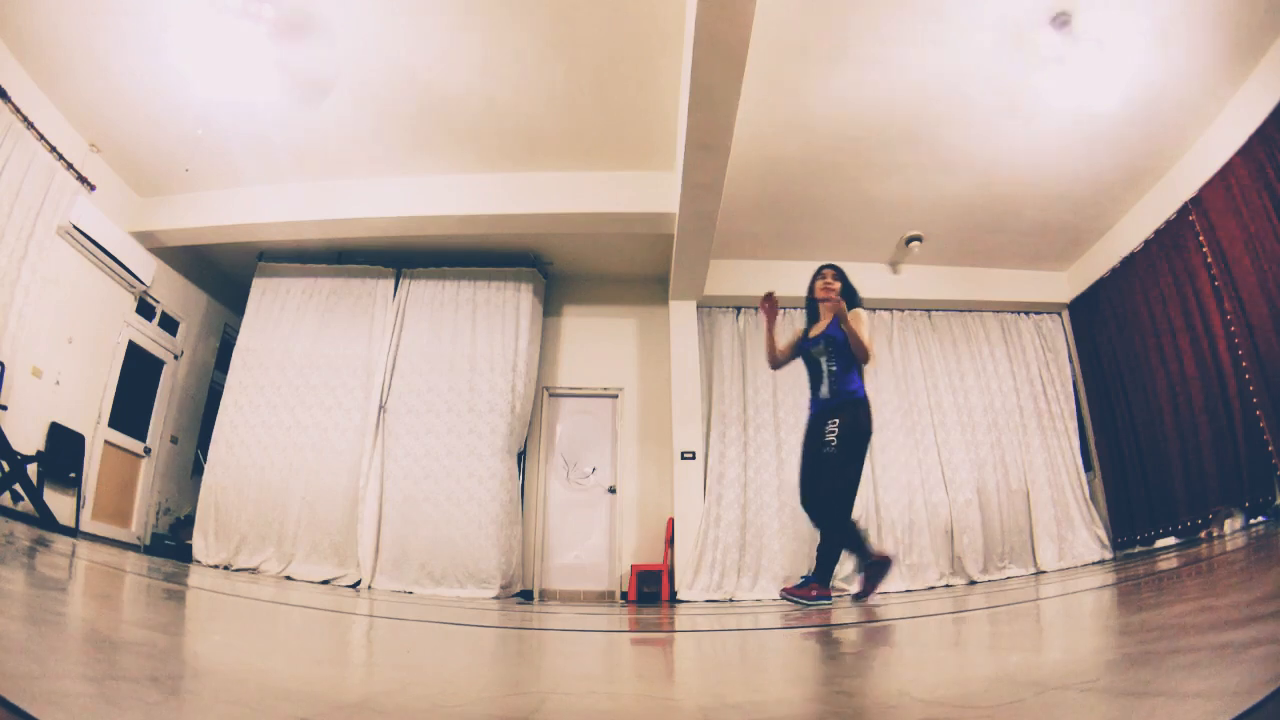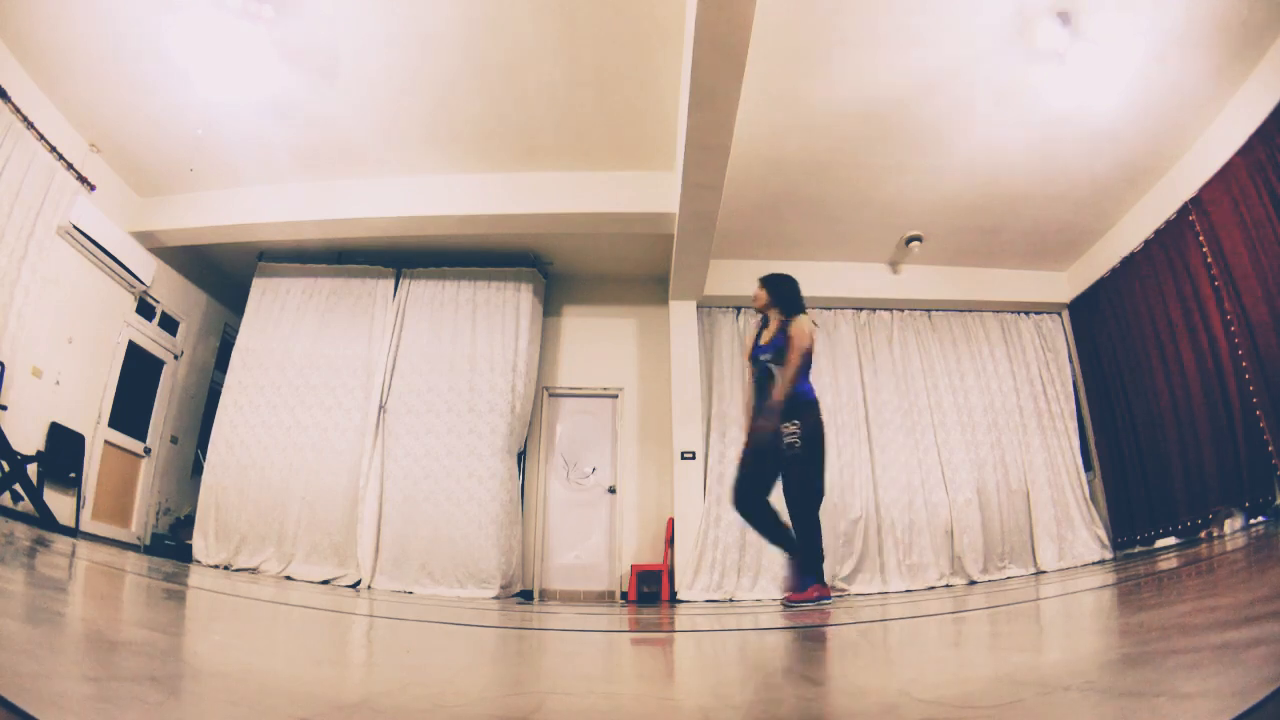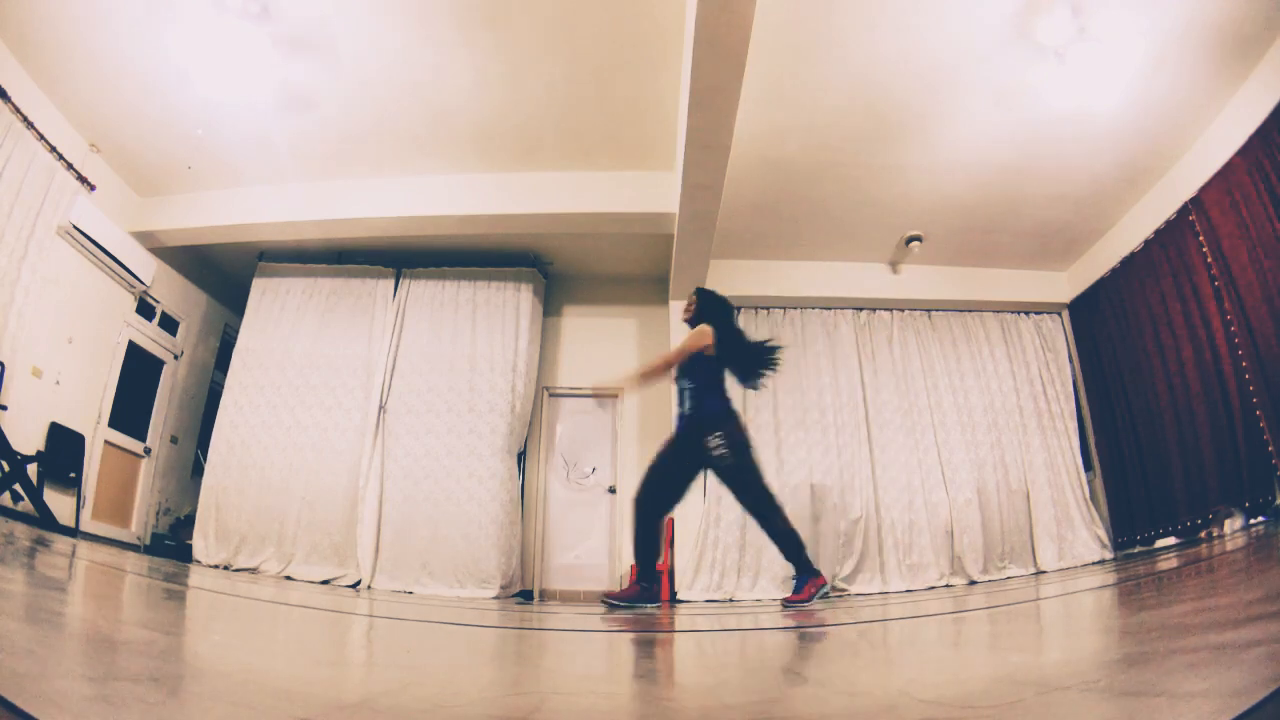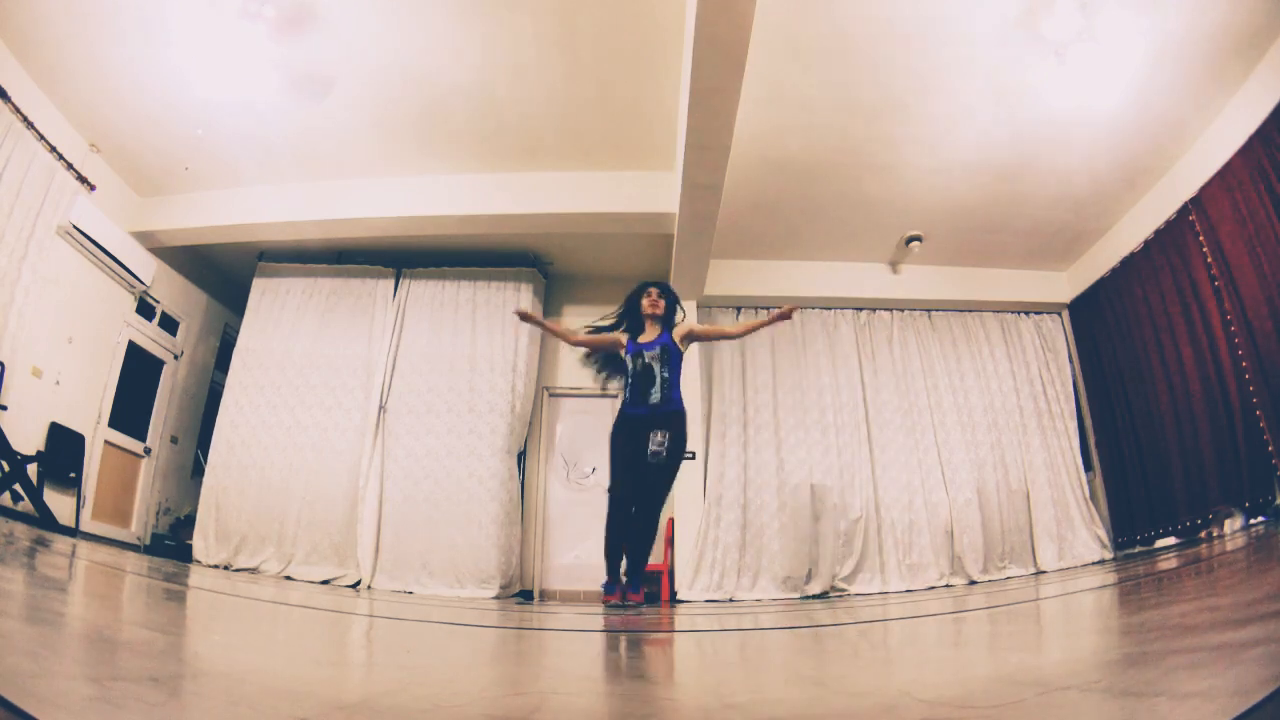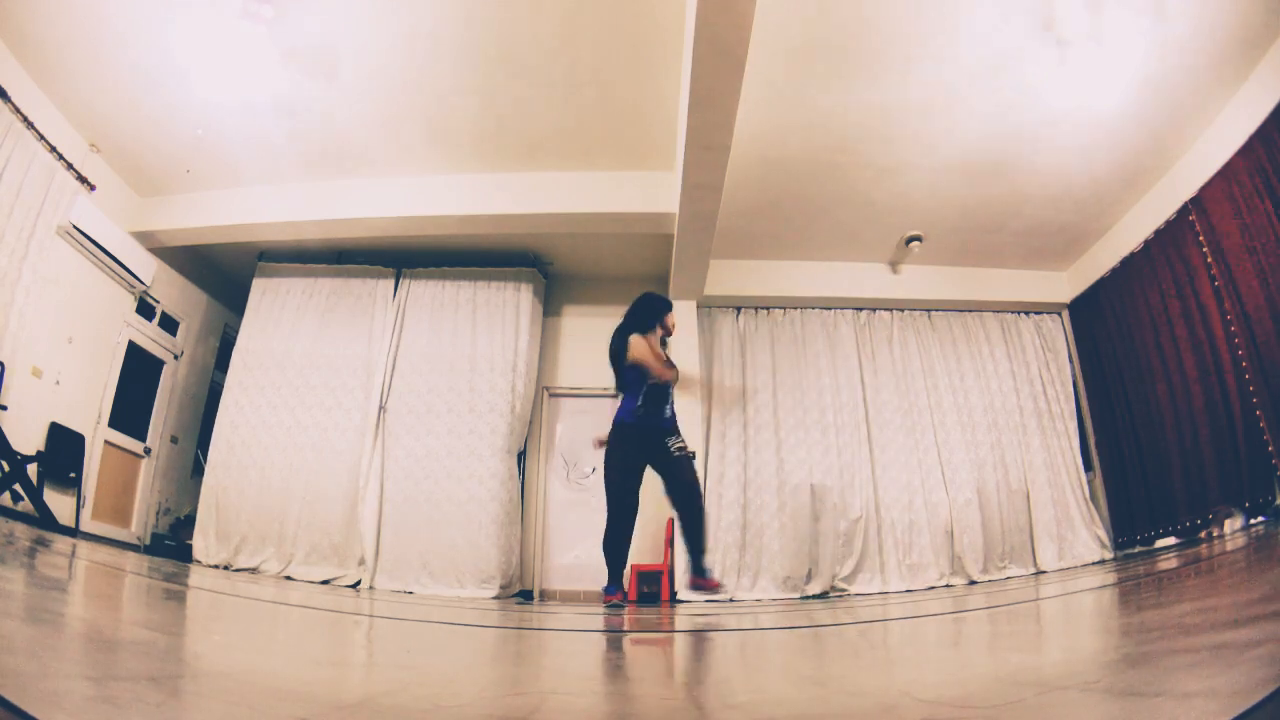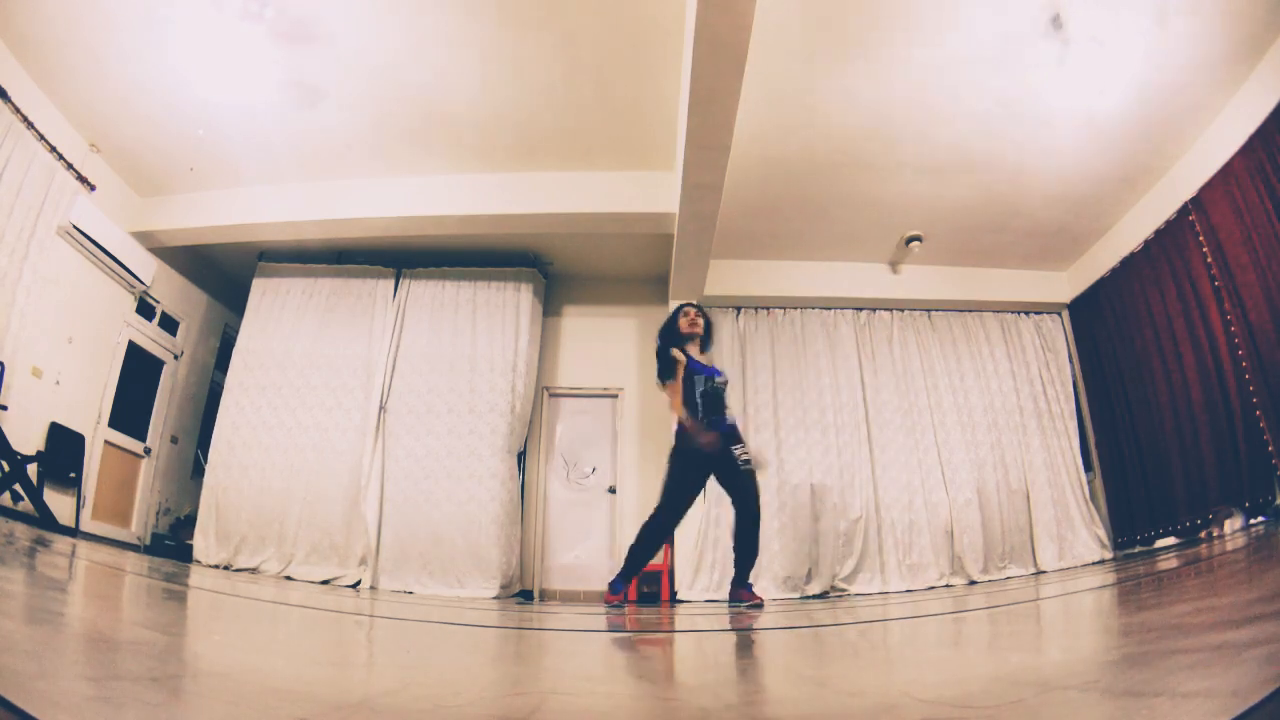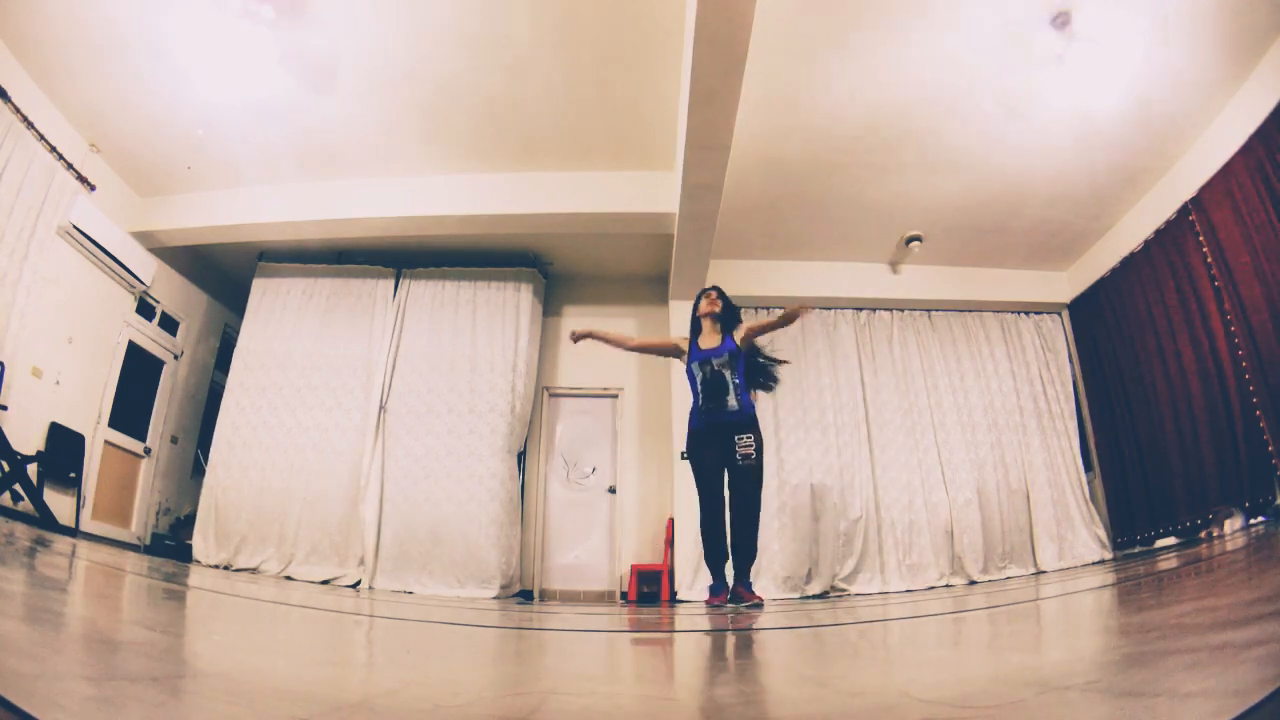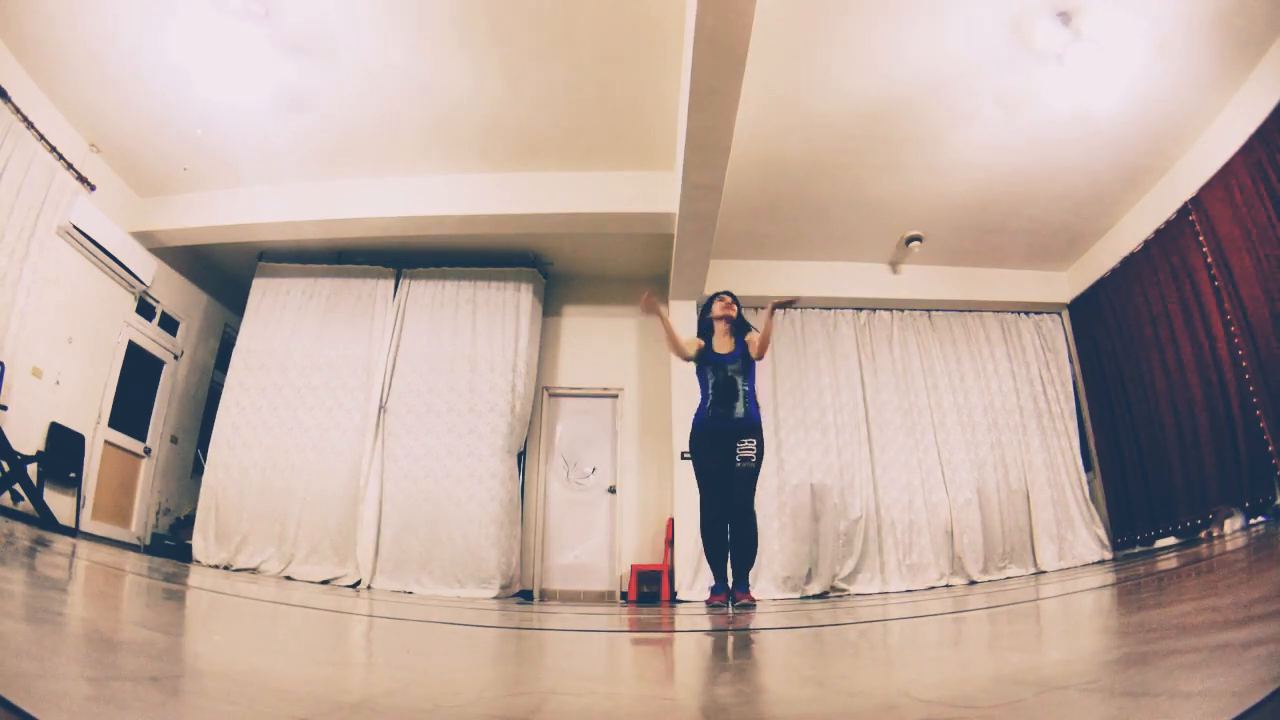
dt=0.4s
person 1, frame 1
left shoulder: (851, 317)
right shoulder: (806, 332)
left elbow: (865, 355)
right elbow: (775, 362)
left wrist: (844, 318)
right wrist: (770, 320)
left hip: (849, 413)
right hip: (818, 418)
left knee: (834, 497)
right knee: (813, 499)
left ankle: (820, 580)
right ankle: (870, 560)
person 1, frame 2
left shoulder: (799, 323)
right shoulder: (758, 337)
left elbow: (792, 368)
left wrist: (774, 411)
right wrist: (752, 424)
left hip: (800, 416)
right hip: (766, 421)
left knee: (802, 499)
right knee: (746, 498)
left ankle: (815, 581)
right ankle: (799, 555)
person 1, frame 3
left shoulder: (705, 331)
right shoulder: (694, 339)
left elbow: (665, 364)
left wrist: (625, 383)
left hip: (715, 427)
right hip: (687, 433)
left knee: (755, 499)
right knee: (648, 501)
left ankle: (808, 576)
right ankle: (645, 585)
person 1, frame 4
left shoulder: (678, 333)
right shoulder: (624, 339)
left elbow: (730, 331)
right elbow: (577, 339)
left wrist: (770, 319)
right wrist: (538, 322)
left hip: (668, 423)
right hip: (630, 424)
left knee: (649, 502)
right knee: (621, 499)
left ankle: (633, 581)
right ankle: (614, 580)
person 1, frame 5
left shoulder: (657, 348)
right shoulder: (636, 341)
right elbow: (664, 375)
left hip: (663, 433)
right hip: (630, 433)
left knee: (689, 498)
right knee: (622, 511)
left ankle: (699, 570)
right ankle: (615, 584)
person 1, frame 6
left shoulder: (709, 364)
right shoulder: (676, 357)
right elbow: (676, 404)
left wrist: (739, 445)
right wrist: (698, 433)
left hip: (727, 439)
right hip: (692, 442)
left knee: (750, 508)
right knee: (667, 514)
left ankle: (740, 584)
right ankle: (620, 583)
person 1, frame 7
left shoulder: (739, 334)
right shoulder: (684, 346)
left elbow: (775, 323)
right elbow: (634, 344)
left wrist: (791, 314)
right wrist: (594, 335)
left hip: (741, 428)
right hip: (703, 432)
left knee: (747, 504)
right knee: (711, 506)
left ankle: (742, 582)
right ankle: (719, 583)
person 1, frame 8
left shoulder: (747, 338)
right shoulder: (699, 343)
left elbow: (760, 351)
right elbow: (681, 351)
left wrist: (770, 313)
right wrist: (661, 315)
left hip: (745, 432)
right hip: (707, 434)
left knee: (741, 506)
right knee: (713, 508)
left ankle: (740, 585)
right ankle: (720, 585)
